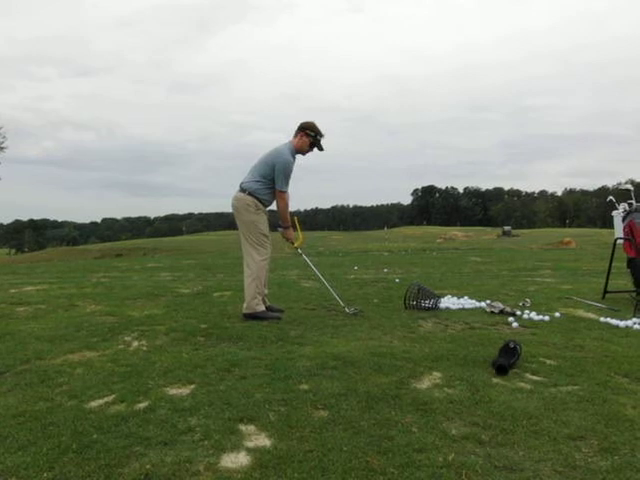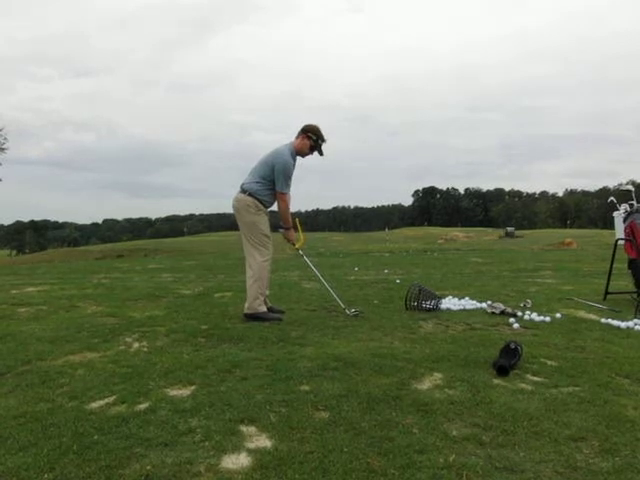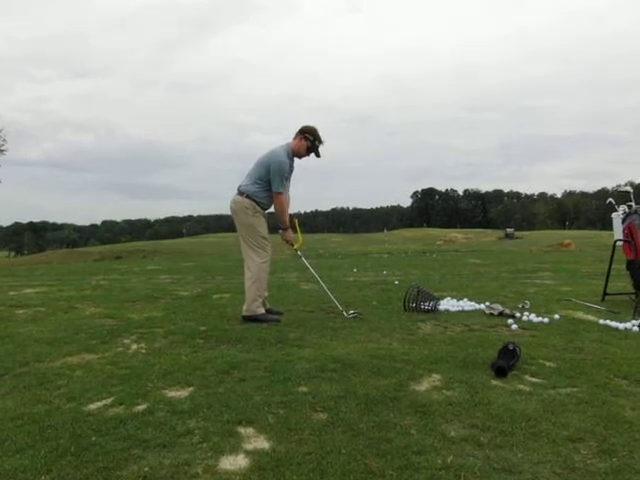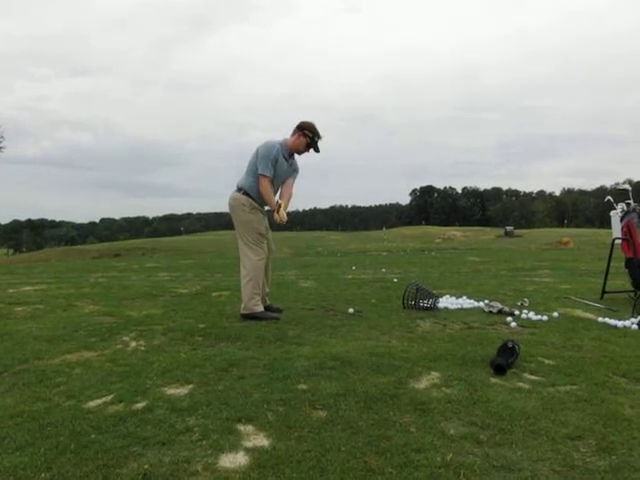
dt=0.4s
person 1, frame 1
left shoulder: (284, 154)
right shoulder: (285, 158)
left elbow: (282, 194)
right elbow: (281, 197)
left wrist: (286, 223)
right wrist: (287, 227)
left hip: (251, 203)
right hip: (249, 204)
left knee: (260, 253)
right knee: (258, 254)
left ankle: (260, 302)
right ankle: (253, 307)
person 1, frame 2
left shoulder: (287, 156)
right shoulder: (284, 159)
left elbow: (284, 195)
right elbow: (282, 199)
left wrist: (287, 224)
right wrist: (288, 228)
left hip: (252, 204)
right hip: (250, 205)
left knee: (262, 254)
right knee: (260, 255)
left ankle: (261, 303)
right ankle: (254, 307)
person 1, frame 3
left shoulder: (287, 160)
right shoulder: (280, 159)
left elbow: (285, 195)
right elbow: (277, 198)
left wrist: (286, 224)
right wrist: (285, 228)
left hip: (251, 207)
right hip: (247, 206)
left knee: (261, 256)
right knee: (259, 257)
left ankle: (259, 304)
right ankle: (253, 309)
person 1, frame 4
left shoulder: (293, 164)
right shoulder: (270, 148)
left elbow: (287, 189)
right elbow: (264, 183)
left wrist: (282, 208)
right wrist: (275, 209)
left hip: (256, 206)
right hip: (245, 203)
left knee: (265, 252)
right knee: (254, 254)
left ankle: (260, 301)
right ankle: (251, 308)
